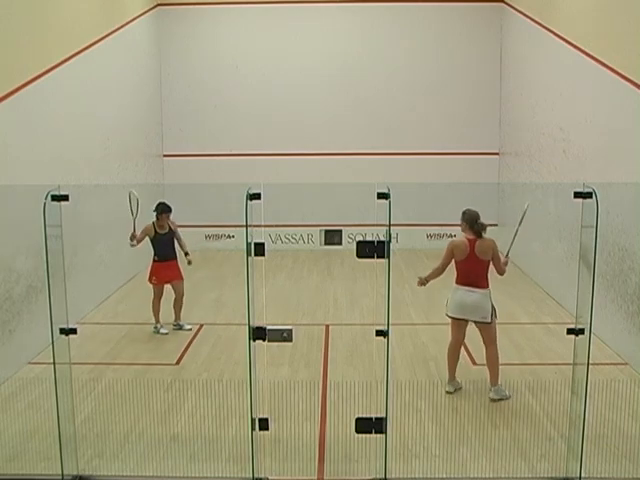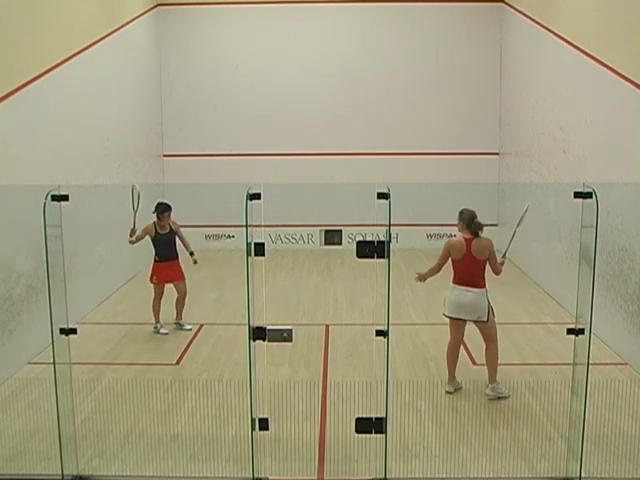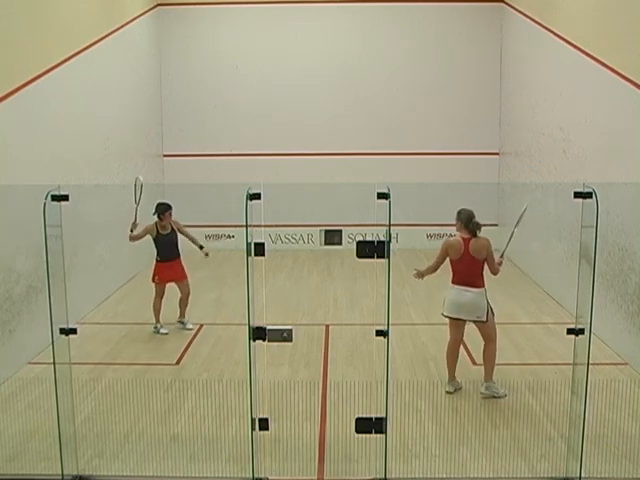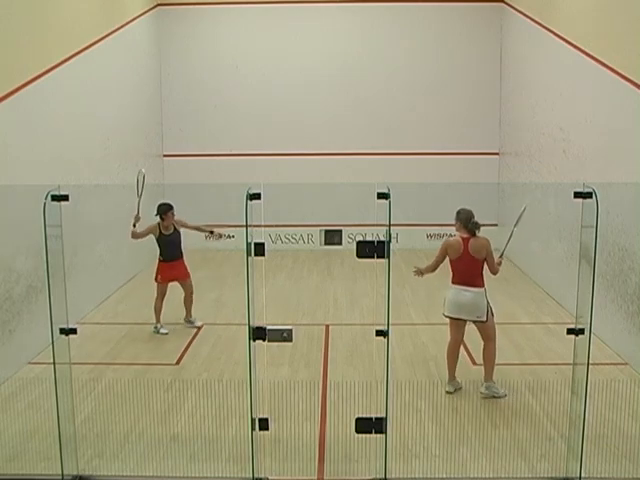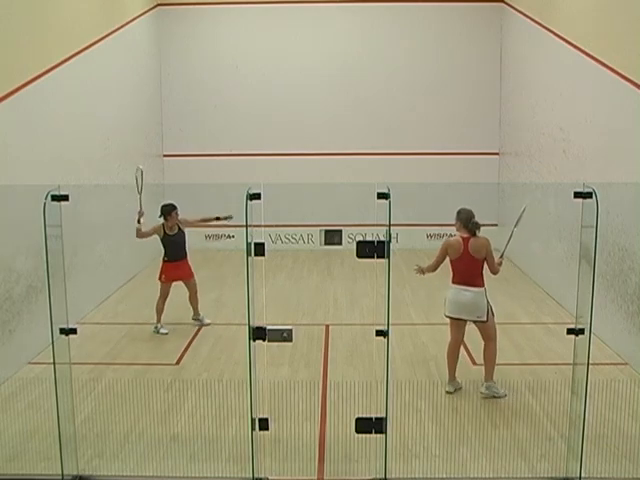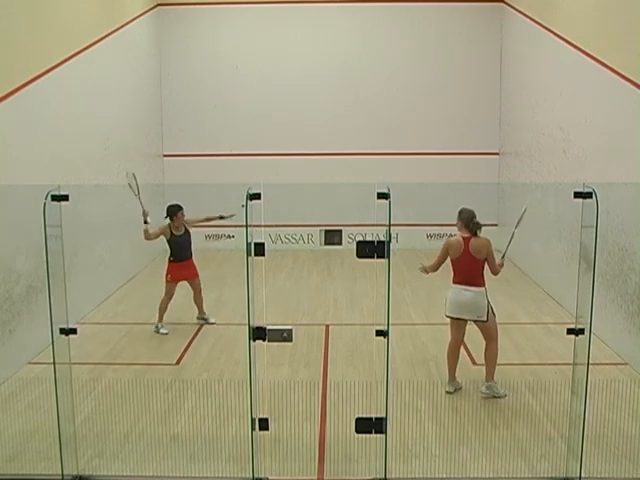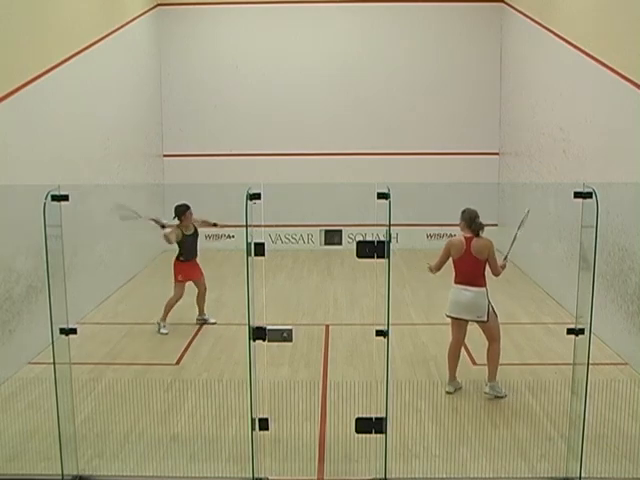
dt=0.1s
person 1, frame 1
left shoulder: (455, 244)
right shoulder: (490, 244)
left elbow: (440, 269)
right elbow: (501, 272)
left wrist: (425, 279)
right wrist: (504, 262)
left hip: (460, 295)
right hip: (481, 297)
left knee: (456, 340)
right knee: (490, 344)
left ankle: (451, 382)
right ankle: (495, 388)
person 1, frame 2
left shoulder: (452, 243)
right shoulder: (486, 243)
left elbow: (437, 268)
right elbow: (497, 271)
left wrist: (424, 276)
right wrist: (501, 263)
left hip: (457, 295)
right hip: (478, 297)
left knee: (455, 340)
right knee: (491, 341)
left ankle: (451, 382)
right ankle: (492, 385)
person 1, frame 3
left shoulder: (450, 243)
right shoulder: (484, 243)
left elbow: (434, 267)
right elbow: (494, 271)
left wrist: (422, 273)
right wrist: (498, 263)
left hip: (456, 295)
right hip: (477, 297)
left knee: (455, 340)
right knee: (490, 340)
left ankle: (451, 382)
right ankle: (488, 384)
person 1, frame 4
left shoulder: (449, 243)
right shoulder: (483, 242)
left elbow: (433, 267)
right elbow: (494, 271)
left wrist: (421, 271)
right wrist: (498, 263)
left hip: (456, 295)
right hip: (477, 296)
left knee: (455, 340)
right knee: (490, 340)
left ankle: (451, 382)
right ankle: (488, 384)
person 1, frame 5
left shoulder: (450, 243)
right shoulder: (483, 242)
left elbow: (434, 267)
right elbow: (494, 271)
left wrist: (422, 270)
right wrist: (499, 264)
left hip: (456, 294)
right hip: (477, 296)
left knee: (455, 340)
right knee: (490, 340)
left ankle: (451, 382)
right ankle: (488, 384)
person 1, frame 6
left shoulder: (451, 243)
right shoulder: (484, 243)
left elbow: (434, 267)
right elbow: (494, 271)
left wrist: (426, 269)
right wrist: (500, 265)
left hip: (457, 294)
right hip: (477, 296)
left knee: (455, 340)
right knee: (492, 339)
left ankle: (451, 382)
right ankle: (489, 384)
person 1, frame 7
left shoulder: (453, 243)
right shoulder: (486, 244)
left elbow: (437, 267)
right elbow: (496, 272)
left wrist: (431, 268)
right wrist: (502, 266)
left hip: (458, 294)
right hip: (478, 296)
left knee: (456, 340)
right knee: (494, 340)
left ankle: (451, 382)
right ankle: (492, 384)
person 2, frame 1
left shoulder: (172, 224)
right shoulder: (149, 228)
left elbow: (179, 240)
right elbow: (134, 243)
left wrist: (186, 254)
right wrist: (132, 239)
left hip: (173, 264)
right hip: (159, 266)
left knee: (180, 294)
right knee: (158, 296)
left ankle: (177, 322)
right ankle: (157, 325)
person 2, frame 2
left shoulder: (173, 224)
right shoulder: (150, 228)
left elbow: (183, 239)
right elbow: (133, 241)
left wrist: (191, 253)
right wrist: (132, 236)
left hip: (174, 264)
right hip: (160, 266)
left knee: (183, 293)
right knee: (158, 296)
left ankle: (178, 321)
right ankle: (157, 324)
person 2, frame 3
left shoulder: (174, 224)
right shoulder: (151, 228)
left elbow: (188, 235)
right elbow: (132, 239)
left wrist: (201, 247)
right wrist: (132, 230)
left hip: (176, 263)
right hip: (161, 266)
left knee: (186, 292)
right knee: (159, 296)
left ankle: (182, 319)
right ankle: (157, 324)
person 2, frame 4
left shoulder: (176, 223)
right shoulder: (154, 228)
left elbow: (194, 227)
right elbow: (134, 236)
left wrist: (211, 232)
right wrist: (135, 224)
left hip: (179, 263)
right hip: (164, 265)
left knee: (189, 291)
right knee: (161, 296)
left ankle: (189, 318)
right ankle: (157, 324)
person 2, frame 5
left shoulder: (181, 222)
right shoulder: (159, 228)
left elbow: (200, 220)
right elbow: (139, 235)
left wrist: (219, 218)
right wrist: (139, 221)
left hip: (183, 263)
right hip: (169, 265)
left knee: (193, 290)
right knee: (163, 295)
left ankle: (197, 316)
right ankle: (158, 324)
person 2, frame 6
left shoulder: (188, 222)
right shoulder: (165, 229)
left elbow: (204, 219)
right elbow: (148, 237)
left wrist: (221, 217)
right wrist: (146, 222)
left hip: (189, 263)
right hip: (175, 265)
left knee: (198, 290)
right knee: (168, 295)
left ankle: (202, 315)
right ankle: (159, 324)
person 2, frame 7
left shoulder: (193, 222)
right shoulder: (176, 230)
left elbow: (202, 222)
right elbow: (170, 241)
left wrist: (214, 224)
right wrist: (165, 227)
left hip: (192, 263)
right hip: (182, 264)
left knee: (203, 289)
right knee: (178, 295)
left ankle: (201, 316)
right ankle: (162, 322)
